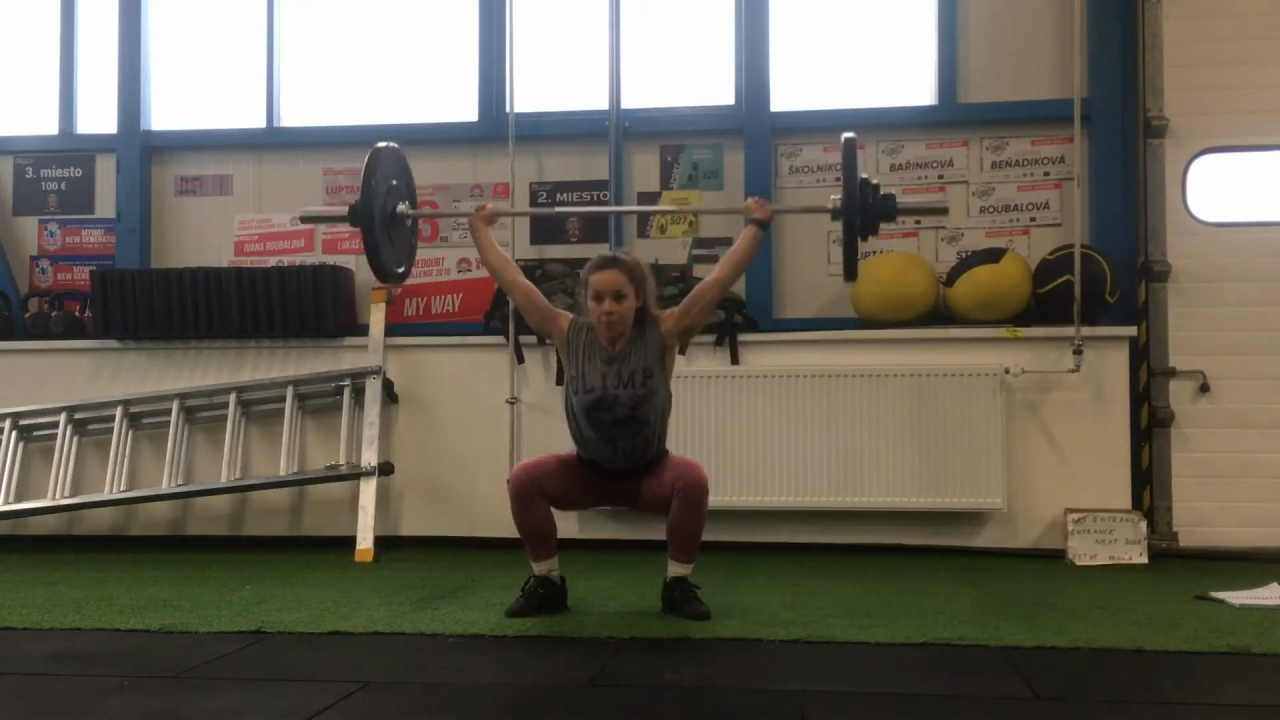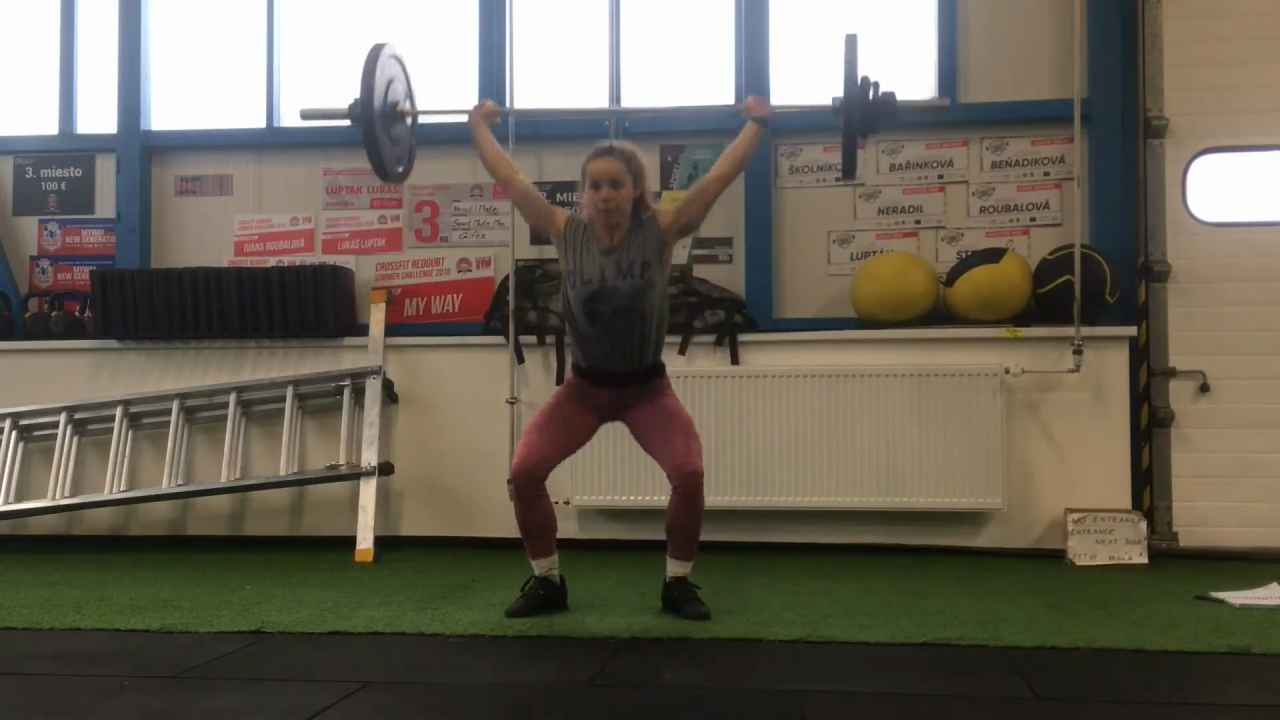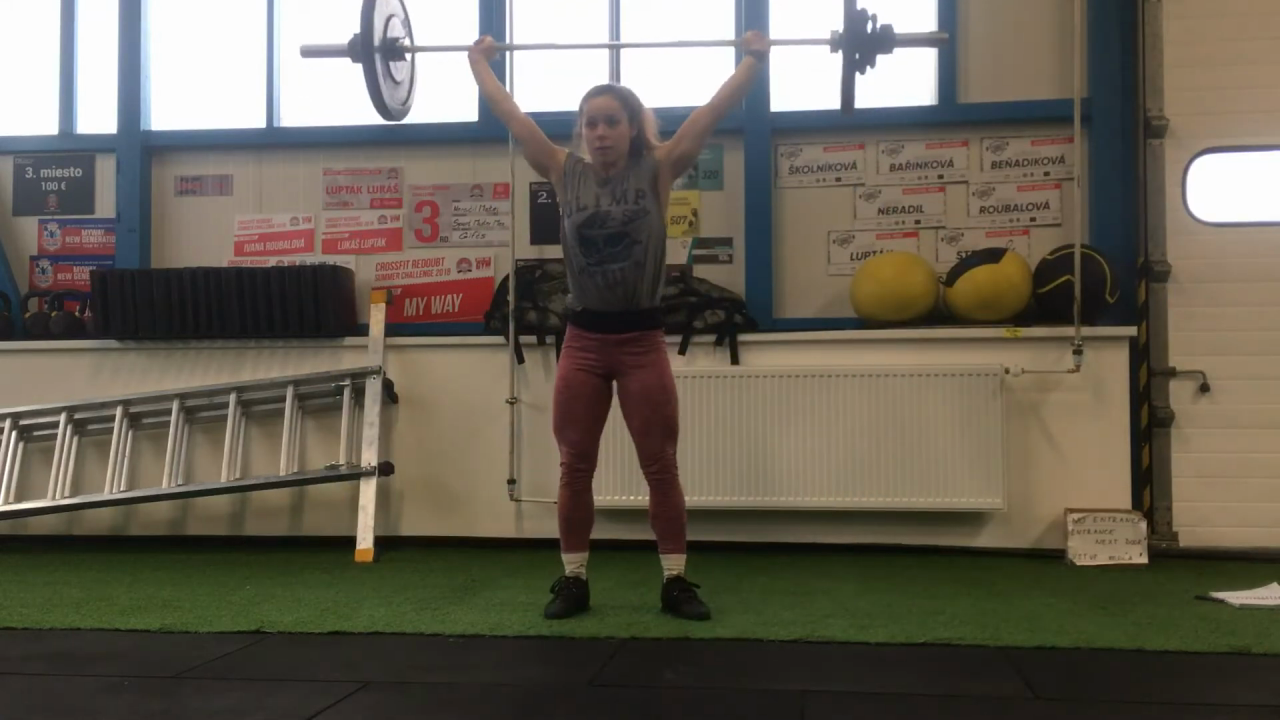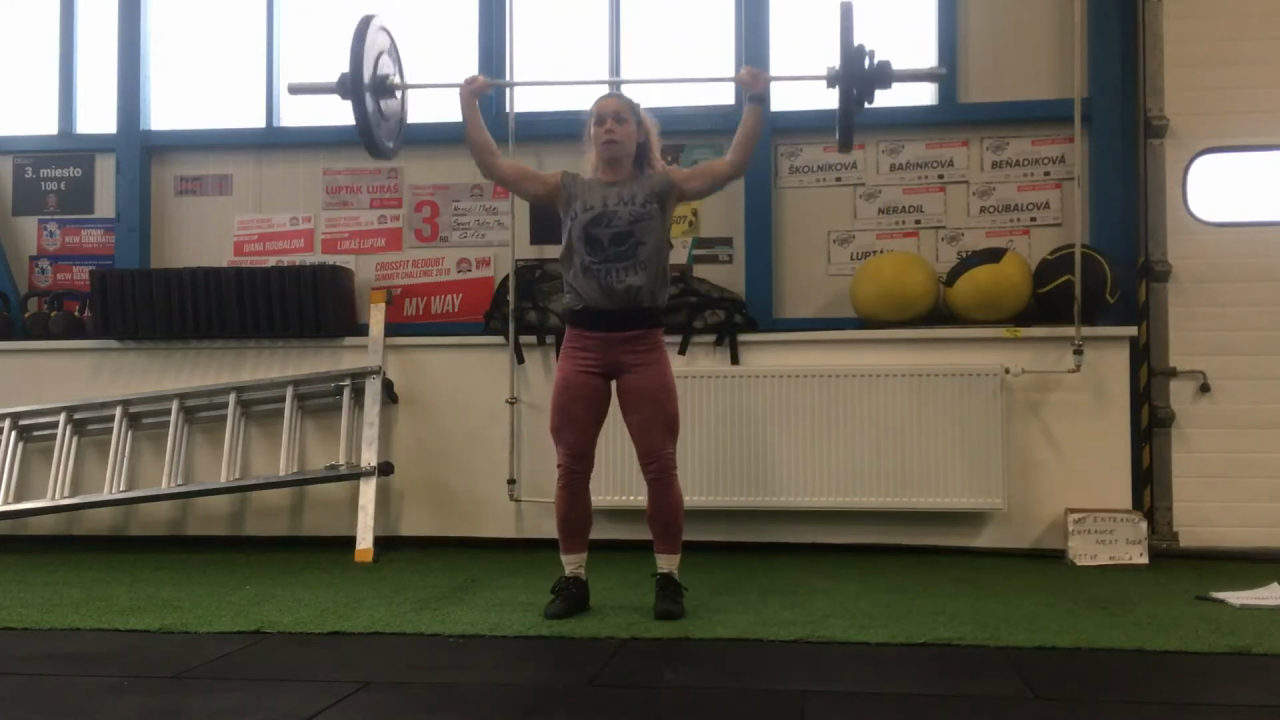
dt=0.5s
person 1, frame 1
left shoulder: (663, 336)
right shoulder: (568, 337)
left elbow: (718, 282)
right elbow: (512, 281)
left wrist: (756, 226)
right wrist: (480, 228)
left hip: (649, 475)
right hip: (588, 474)
left knee: (691, 479)
right knee: (524, 479)
left ankle: (678, 584)
right ankle: (547, 581)
person 1, frame 2
left shoulder: (659, 232)
right shoulder: (565, 233)
left elbow: (719, 177)
right elbow: (509, 178)
left wrist: (756, 124)
right wrist: (480, 127)
left hip: (646, 386)
right hip: (584, 385)
left knee: (688, 473)
right knee: (525, 471)
left ankle: (678, 584)
right ankle: (546, 582)
person 1, frame 3
left shoulder: (656, 171)
right shoulder: (565, 172)
left elbow: (711, 112)
right elbow: (512, 115)
left wrist: (753, 58)
right wrist: (480, 60)
left hip: (641, 338)
right hip: (583, 339)
left knee: (660, 467)
right knee: (574, 467)
left ankle: (676, 583)
right ankle: (573, 581)
person 1, frame 4
left shoulder: (661, 184)
right shoulder: (568, 188)
left elbow: (734, 164)
right elbow: (494, 168)
left wrist: (753, 102)
right wrist: (471, 107)
left hip: (642, 340)
right hip: (582, 340)
left knee: (659, 465)
right knee: (572, 466)
left ankle: (668, 579)
right ankle: (572, 580)
